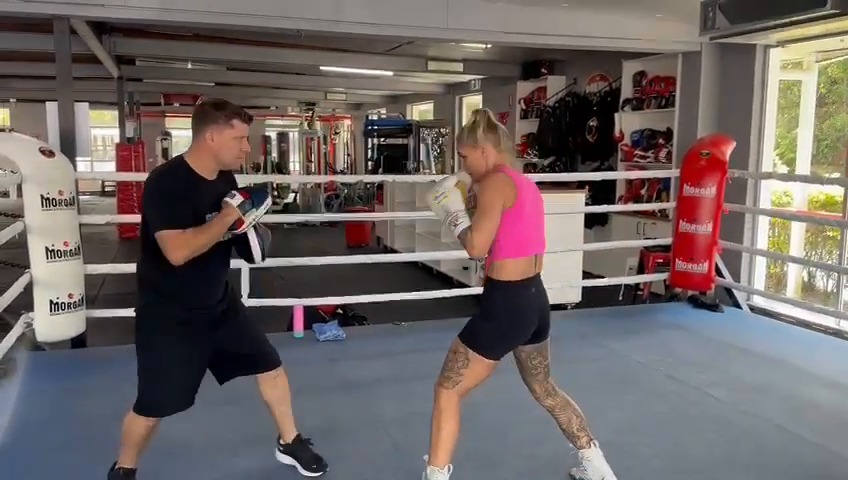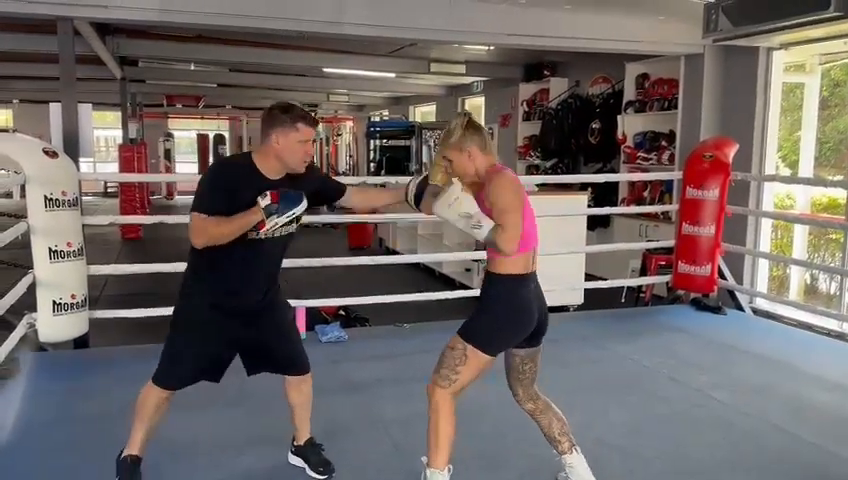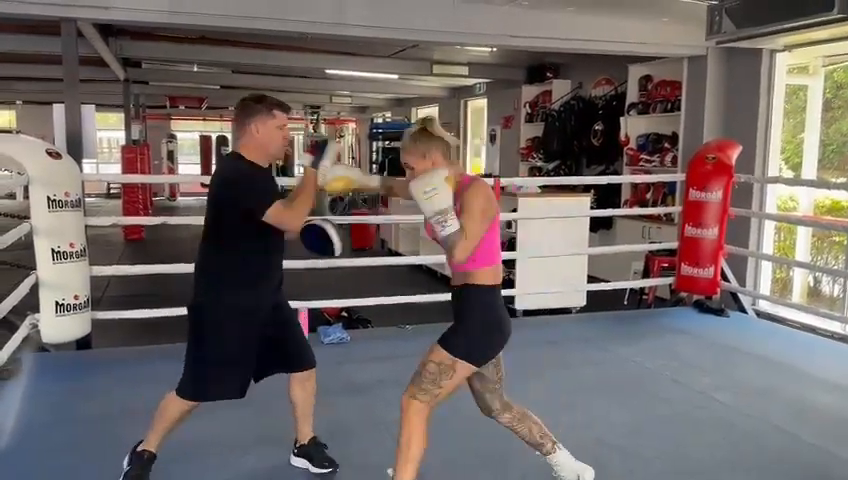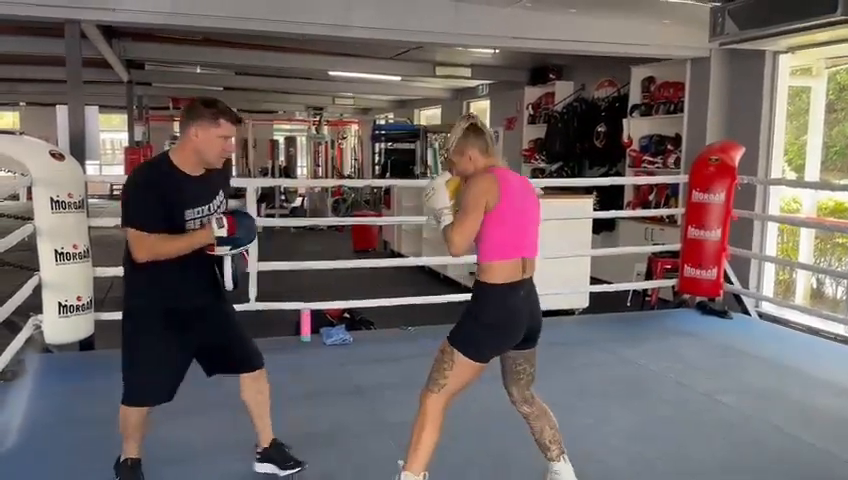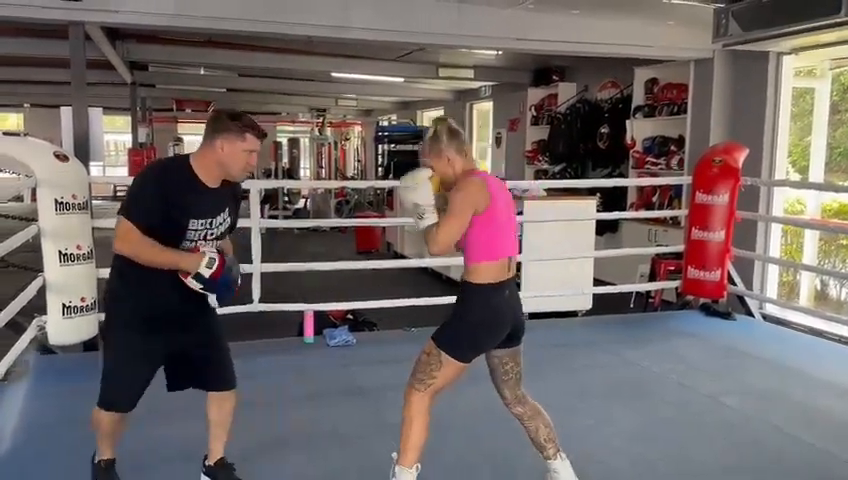
dt=0.4s
person 1, frame 1
left shoulder: (225, 178)
right shoulder: (166, 182)
right elbow: (178, 251)
left wrist: (245, 222)
right wrist: (230, 213)
left hip: (219, 303)
right hip: (169, 314)
left knee: (270, 366)
right knee: (152, 405)
left ankle: (291, 443)
person 1, frame 2
left shoulder: (304, 178)
right shoulder: (225, 174)
left elbow: (353, 196)
right elbow: (200, 235)
left wrist: (406, 192)
right wrist: (259, 213)
left hip: (262, 299)
right hip: (209, 301)
left knee: (299, 369)
right knee: (168, 379)
left ankle: (302, 445)
person 1, frame 3
left shoulder: (257, 170)
right shoulder: (236, 174)
right elbow: (289, 221)
left wrist: (310, 225)
right wrist: (313, 175)
left hip: (264, 296)
right hip: (224, 304)
left knee: (303, 366)
right knee: (196, 390)
left ankle: (304, 445)
person 1, frame 4
left shoulder: (217, 174)
right shoulder: (148, 179)
right elbow: (142, 249)
right wrist: (208, 235)
left hip: (207, 299)
right hip: (154, 308)
left knee: (251, 366)
right knee: (141, 394)
left ankle: (268, 448)
person 1, frame 5
left shoulder: (230, 190)
right shoulder: (160, 180)
right elbow: (125, 241)
left wrist: (228, 261)
right wrist: (193, 262)
left hip: (193, 309)
right hip: (138, 311)
left knee: (224, 386)
right knee: (115, 401)
person 2, frame 1
left shoulder: (495, 183)
right shoulder: (525, 185)
left elbow: (476, 248)
left wrist: (453, 211)
right wrist: (467, 205)
left hip: (505, 304)
right hip: (534, 300)
left knee: (447, 393)
right knee: (544, 389)
person 2, frame 2
left shoulder: (499, 182)
right shoulder: (482, 186)
left elbow: (510, 243)
right elbow: (429, 204)
left wrist: (468, 217)
right wrist: (435, 186)
left hip: (502, 300)
right hip: (529, 299)
left knee: (441, 392)
right knee: (526, 393)
person 2, frame 3
left shoulder: (478, 192)
right shoulder: (445, 188)
left elbow: (460, 252)
right elbow: (392, 186)
left wrist: (438, 210)
right wrist: (353, 177)
left hip: (480, 314)
right hip: (481, 313)
left knee: (415, 404)
right knee: (496, 406)
person 2, frame 4
left shoulder: (482, 183)
right shoulder: (524, 185)
left elbow: (457, 246)
left wrist: (442, 209)
left hip: (493, 307)
right hip: (526, 303)
left knee: (433, 397)
right knee: (523, 397)
person 2, frame 5
left shoulder: (469, 188)
right shoulder: (494, 185)
left elbow: (438, 245)
left wrist: (424, 206)
right wrist: (442, 210)
left hip: (479, 307)
right hip: (508, 303)
left knee: (418, 393)
right knee: (515, 398)
